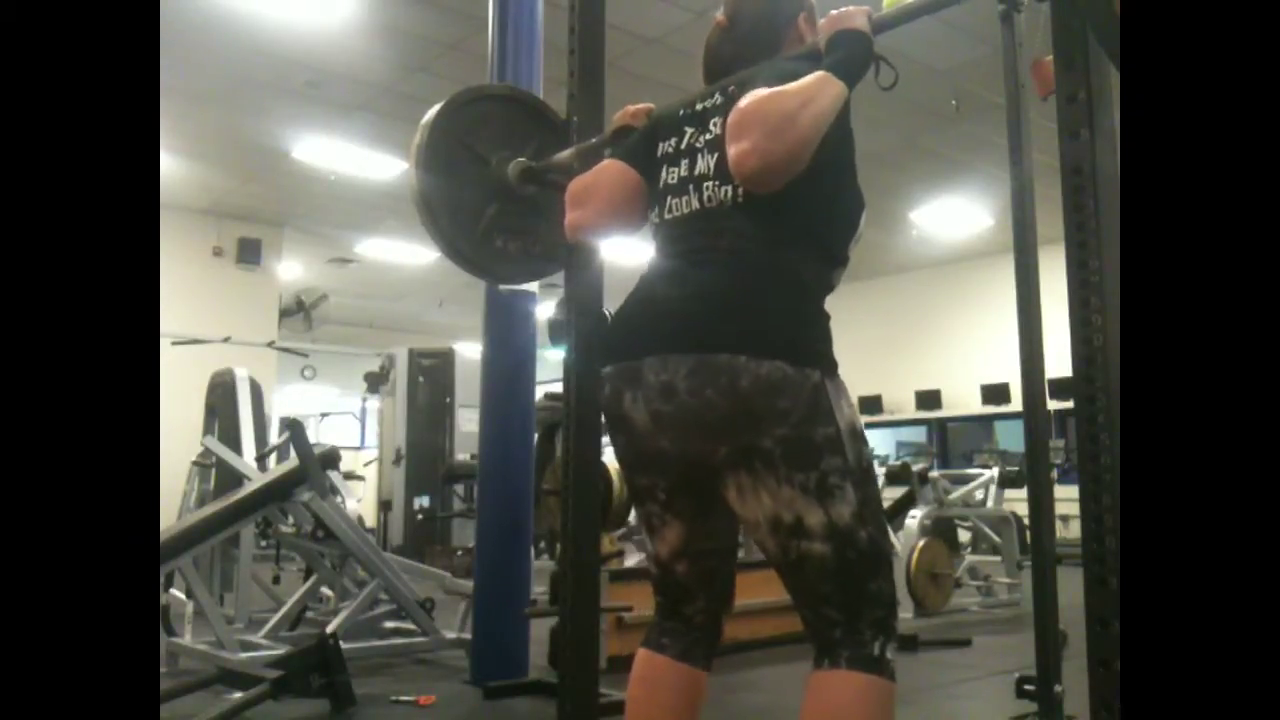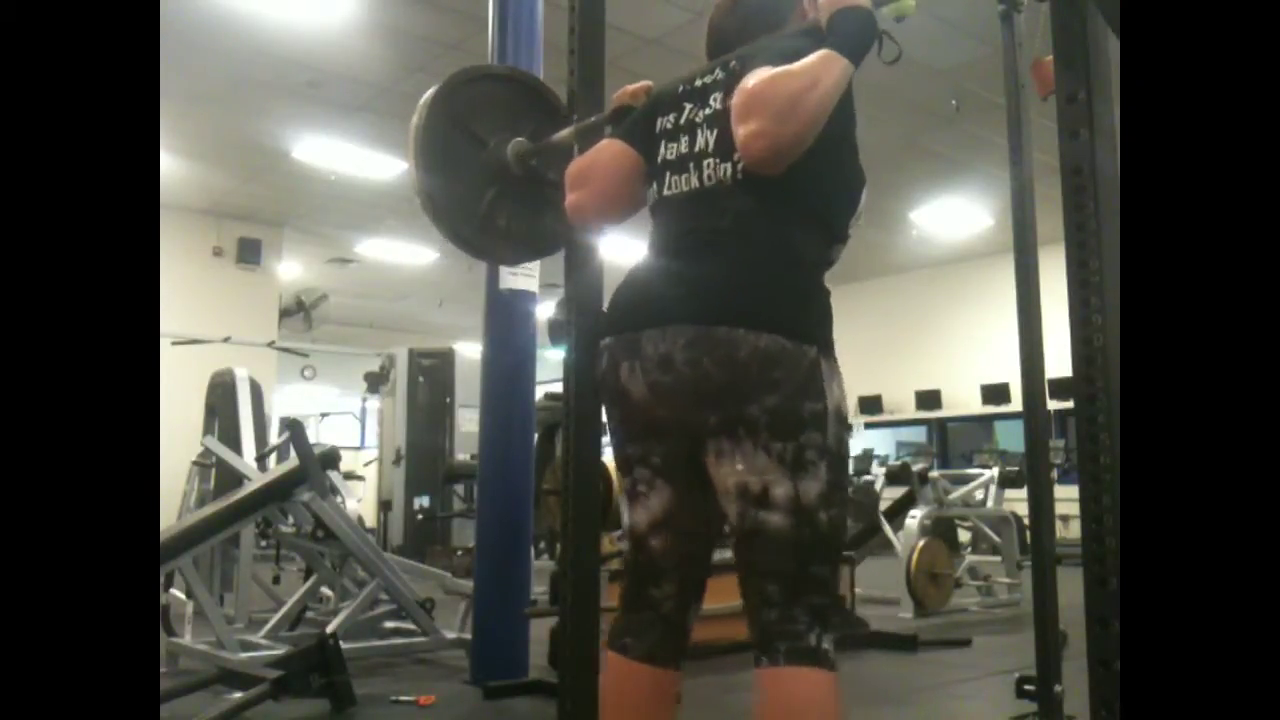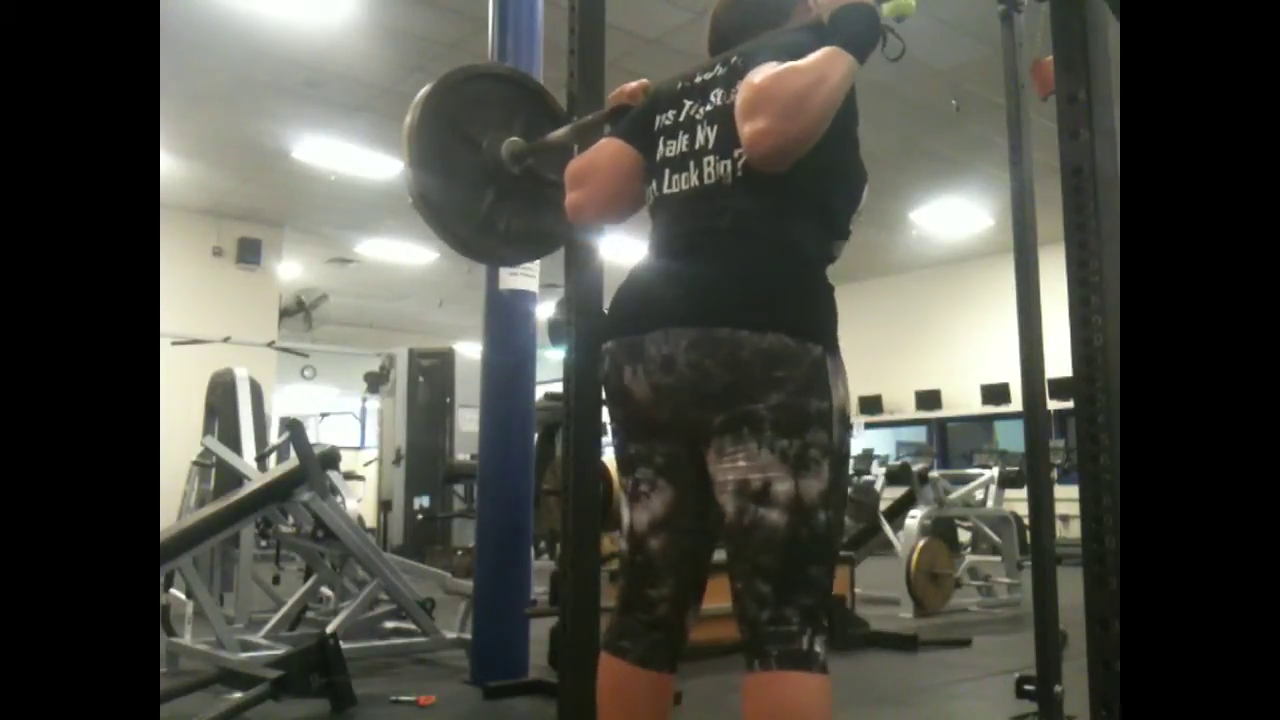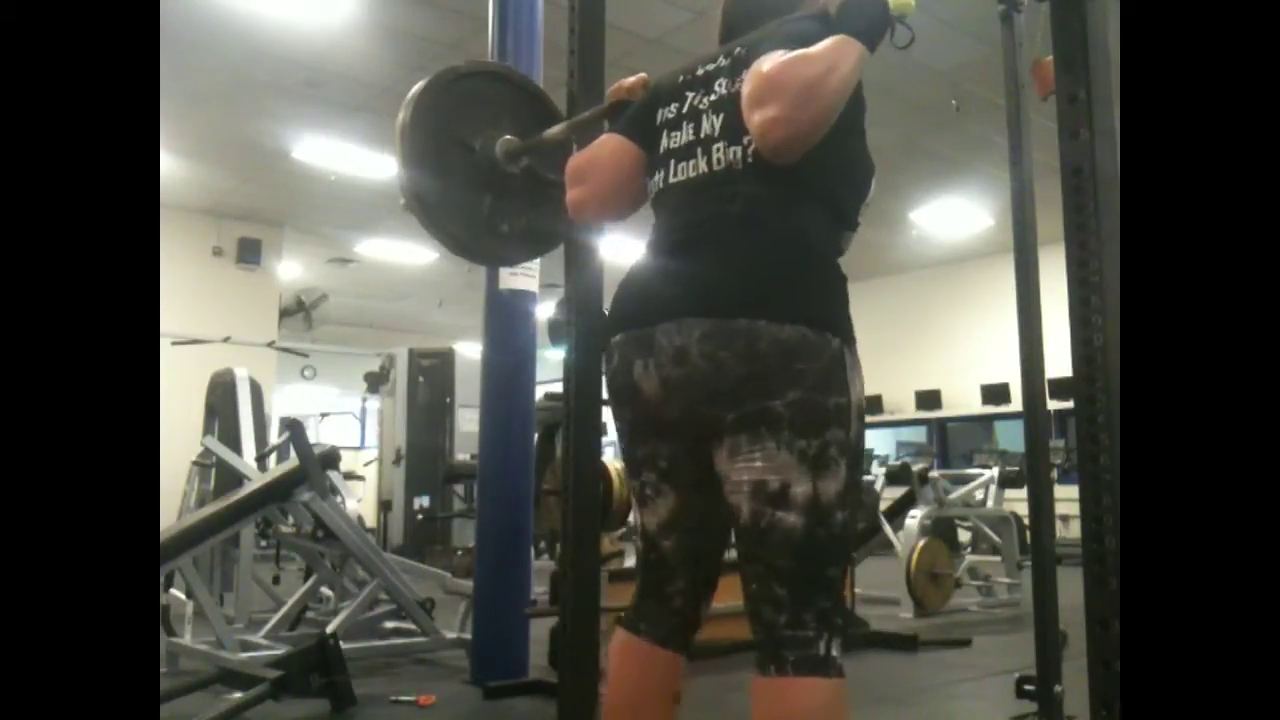
dt=0.4s
person 1, frame 1
left shoulder: (675, 118)
right shoulder: (802, 75)
left elbow: (582, 217)
right elbow: (756, 149)
left wrist: (626, 143)
right wrist: (845, 60)
left hip: (637, 371)
right hip: (752, 366)
left knee: (687, 612)
right knee: (855, 622)
person 1, frame 2
left shoulder: (674, 97)
left elbow: (583, 198)
right elbow: (764, 129)
left wrist: (624, 122)
left hip: (640, 345)
right hip: (752, 343)
left knee: (654, 598)
right knee: (792, 615)
person 1, frame 3
left shoulder: (672, 95)
left elbow: (583, 197)
right elbow: (769, 126)
left wrist: (621, 122)
left hip: (643, 345)
right hip: (759, 343)
left knee: (652, 602)
right knee: (784, 615)
person 1, frame 4
left shoulder: (674, 89)
left elbow: (584, 194)
right elbow: (778, 115)
left wrist: (620, 118)
left hip: (647, 340)
right hip: (766, 335)
left knee: (666, 595)
right knee: (799, 613)
